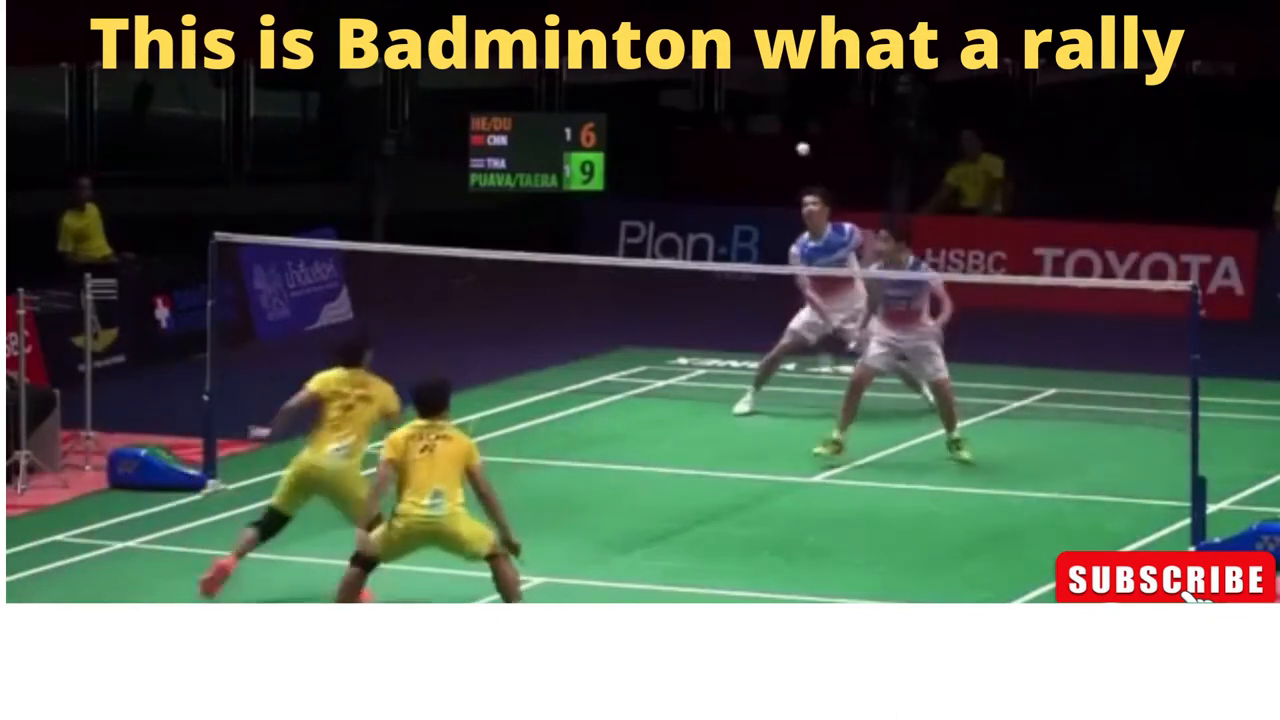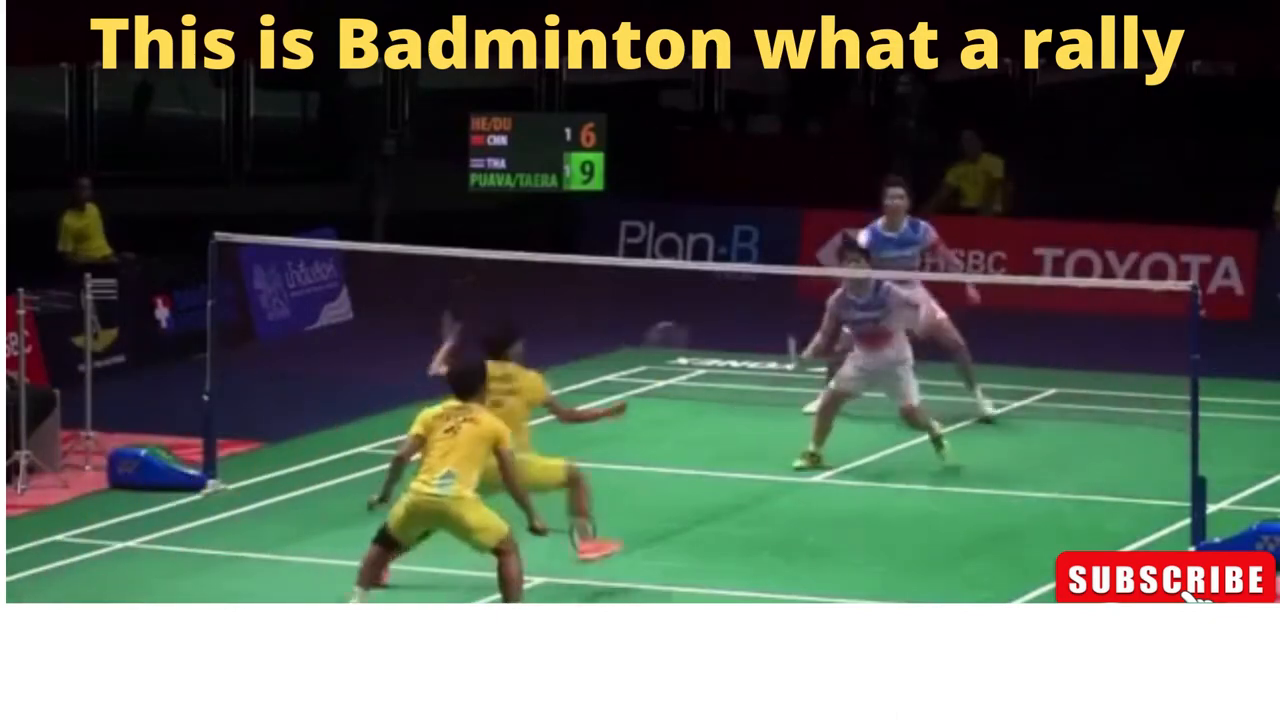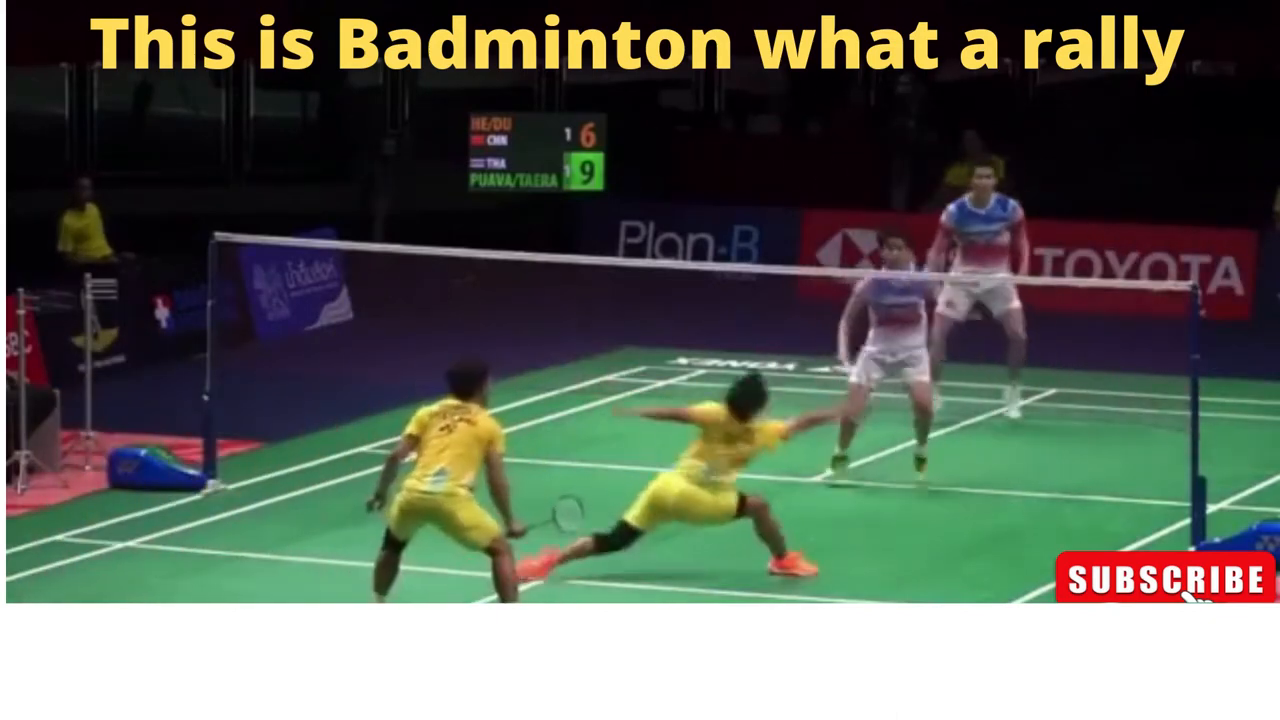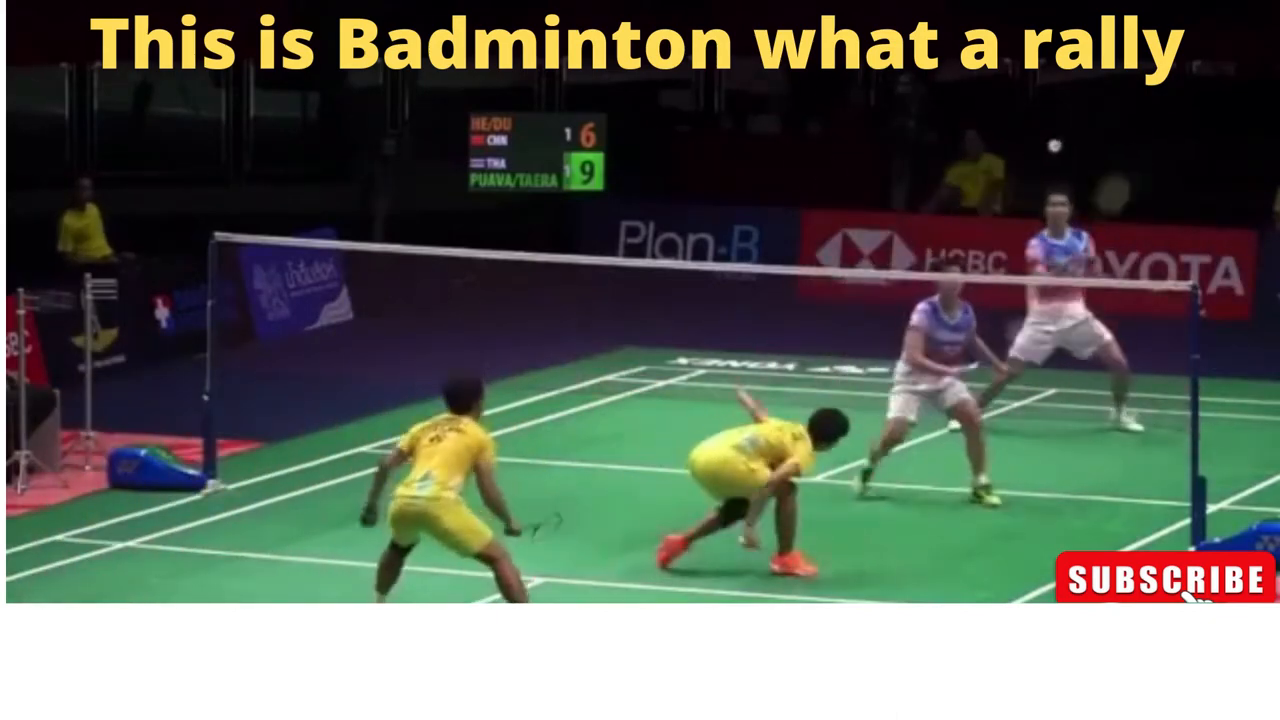
dt=0.3s
person 1, frame 1
left shoulder: (325, 379)
right shoulder: (383, 390)
left elbow: (291, 407)
left wrist: (270, 431)
left hip: (310, 462)
right hip: (343, 468)
left knee: (269, 523)
right knee: (373, 524)
left ankle: (230, 561)
person 1, frame 2
right shoulder: (530, 380)
left elbow: (434, 372)
right elbow: (569, 416)
left wrist: (449, 342)
right wrist: (608, 412)
right hip: (514, 463)
right knee: (576, 477)
right ankle: (586, 541)
person 1, frame 3
left shoulder: (713, 414)
right shoulder: (761, 433)
left elbow: (674, 413)
right elbow: (800, 423)
left wrist: (635, 412)
right wrist: (832, 415)
left hip: (665, 488)
right hip: (695, 501)
left knee: (615, 540)
right knee: (758, 506)
left ankle: (551, 560)
right ankle: (784, 560)
person 1, frame 4
left shoulder: (788, 427)
right shoulder: (802, 453)
left elbow: (756, 411)
right elbow: (766, 485)
left wrist: (744, 396)
right wrist: (751, 526)
left hip: (701, 454)
right hip: (723, 461)
left knee: (738, 505)
right knee: (787, 490)
left ankle: (681, 541)
right ankle: (785, 558)
person 2, frame 1
left shoulder: (848, 232)
right shoulder: (799, 250)
right elbow: (806, 289)
right wrist: (824, 312)
left hip: (854, 305)
right hip: (820, 310)
right knee: (782, 350)
left ankle: (922, 391)
right ankle: (752, 396)
person 2, frame 2
left shoulder: (921, 229)
right shoulder: (868, 236)
left elbow: (946, 257)
left wrist: (968, 284)
left hip: (913, 295)
left knee: (955, 343)
left ankle: (977, 397)
person 2, frame 3
left shoulder: (1010, 207)
right shoulder: (954, 211)
left elbow: (1021, 238)
right elbow: (938, 249)
left wrist: (1023, 267)
left hip: (997, 277)
right hip: (962, 277)
left knee: (1017, 336)
right knee: (938, 334)
left ankle: (1012, 392)
right ankle: (931, 394)
person 2, frame 4
left shoulder: (1083, 239)
right shoulder: (1037, 243)
left elbow: (1094, 272)
right elbow: (1041, 277)
left hip: (1076, 315)
right hip: (1044, 317)
left knee: (1119, 364)
right knee: (1010, 372)
left ankle: (1120, 413)
person 3, frame 1
left shoulder: (922, 271)
right shoulder: (876, 272)
left elbow: (946, 304)
left wrist: (938, 323)
left hip: (920, 337)
right hip: (887, 336)
left knee: (943, 389)
right knee: (856, 382)
left ankle: (954, 441)
right ankle: (837, 440)
person 3, frame 2
left shoulder: (886, 290)
right shoulder: (838, 299)
left elbow: (919, 305)
right elbow: (825, 333)
left wrist: (917, 319)
right wrist: (810, 351)
left hip: (894, 358)
right hip: (861, 358)
left knee: (910, 414)
right knee: (829, 402)
left ankle: (935, 432)
right ankle: (813, 453)
person 3, frame 3
left shoulder: (920, 280)
right shoulder: (870, 283)
right elbow: (847, 318)
right wrist: (842, 350)
left hip: (912, 350)
right hip: (876, 349)
left knee: (923, 404)
right knee: (855, 406)
left ankle: (921, 453)
right ankle: (840, 456)
person 3, frame 4
left shoulder: (967, 313)
right shoulder: (924, 312)
left elbow: (973, 341)
right elbow: (912, 357)
left wrist: (996, 364)
right wrist: (945, 370)
left hip: (946, 377)
right hip: (912, 377)
left knee: (973, 419)
right knee: (895, 434)
left ankle: (980, 484)
right ankle: (869, 466)
person 4, frame 1
left shoulder: (398, 438)
right shoulder: (463, 442)
left elbow: (380, 482)
right elbow: (485, 493)
left wrist: (363, 529)
right wrist: (507, 535)
left hip: (408, 521)
right hip: (451, 520)
left knee: (362, 561)
right knee: (499, 554)
person 4, frame 2
left shoulder: (431, 415)
right shoulder: (494, 425)
left elbow: (401, 457)
right elbow: (511, 479)
left wrist: (384, 494)
right wrist: (532, 517)
left hip: (419, 497)
right hip: (458, 503)
left knee: (383, 544)
right knee: (508, 550)
person 4, frame 3
left shoulder: (427, 413)
right shoulder: (489, 426)
left elbow: (396, 456)
right elbow: (497, 482)
left wrist: (380, 492)
right wrist: (510, 521)
left hip: (412, 496)
right hip: (451, 500)
left knee: (392, 546)
right knee: (501, 551)
person 4, frame 4
left shoulder: (422, 428)
right shoulder: (479, 437)
left elbow: (385, 466)
right elbow: (488, 491)
left wrist: (371, 505)
right wrist: (509, 522)
left hip: (402, 504)
right hip: (439, 505)
left knee: (398, 548)
right knee: (499, 558)
